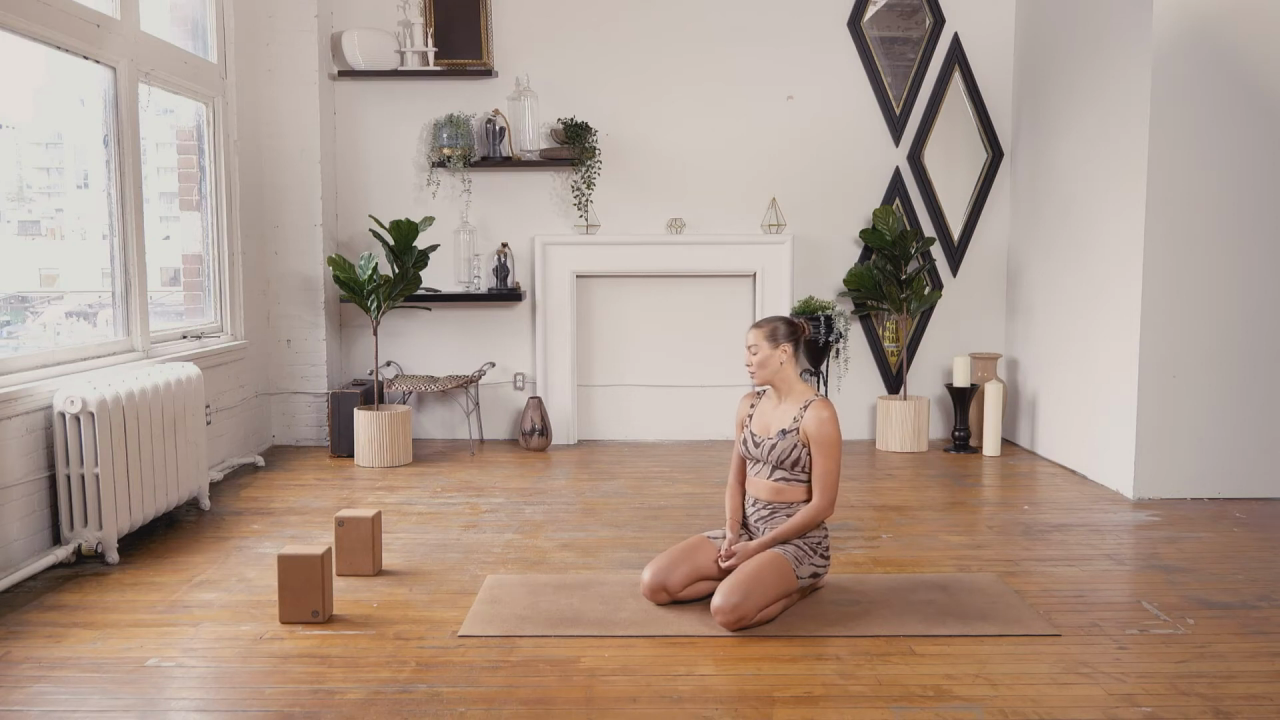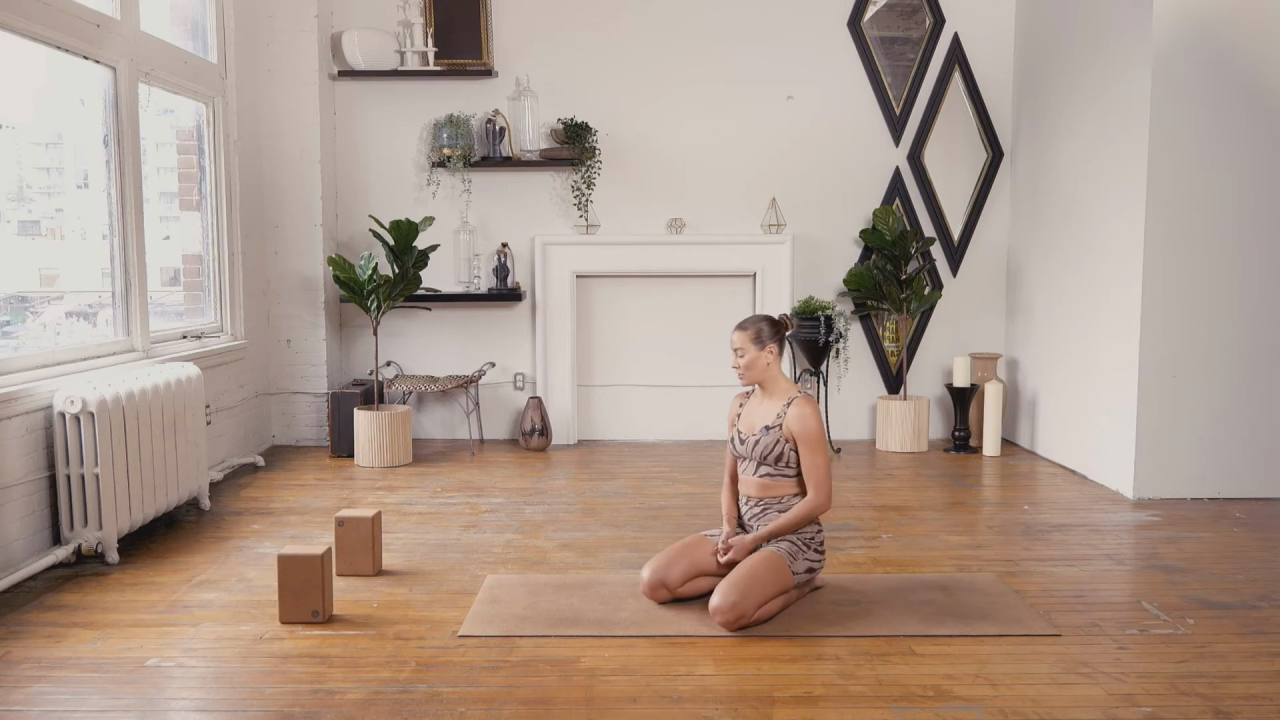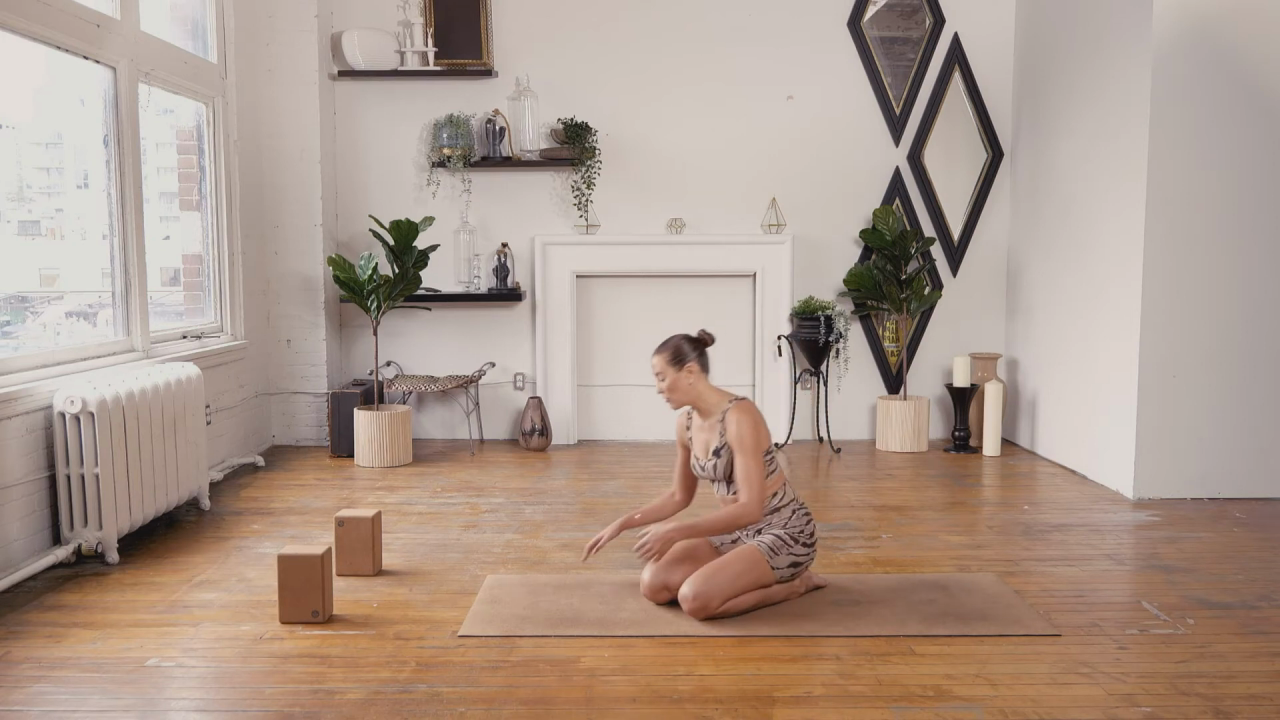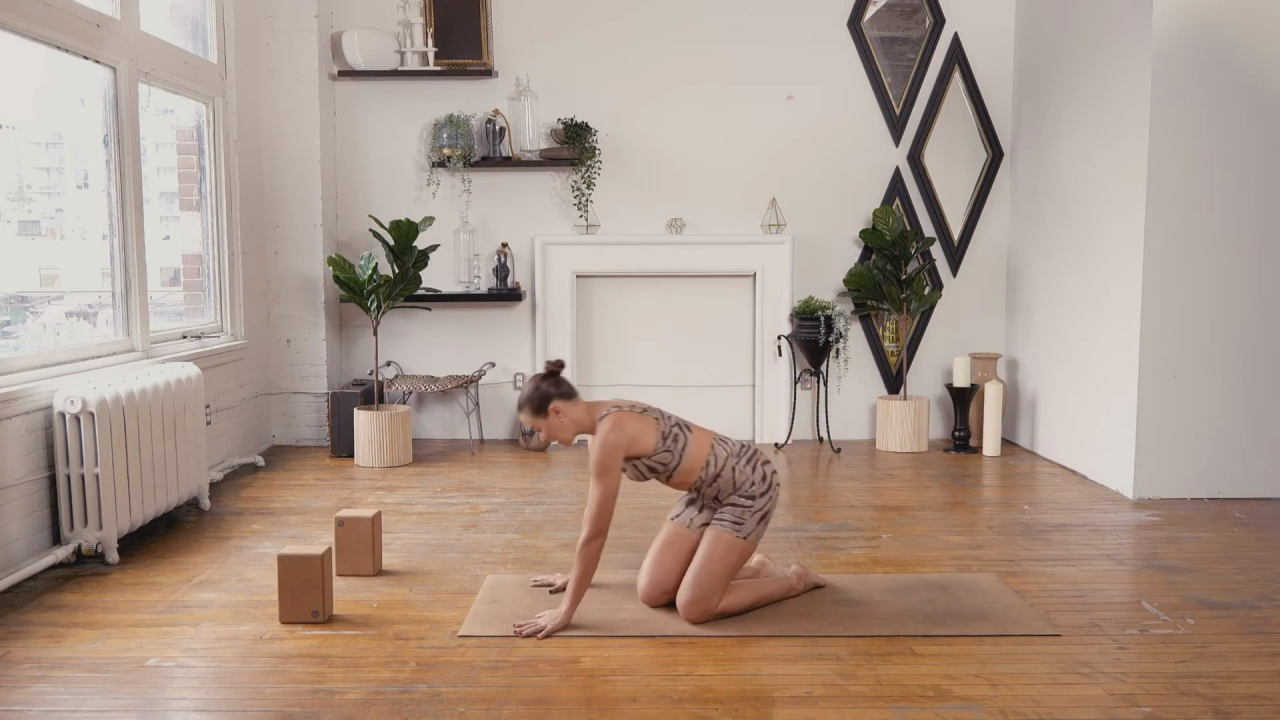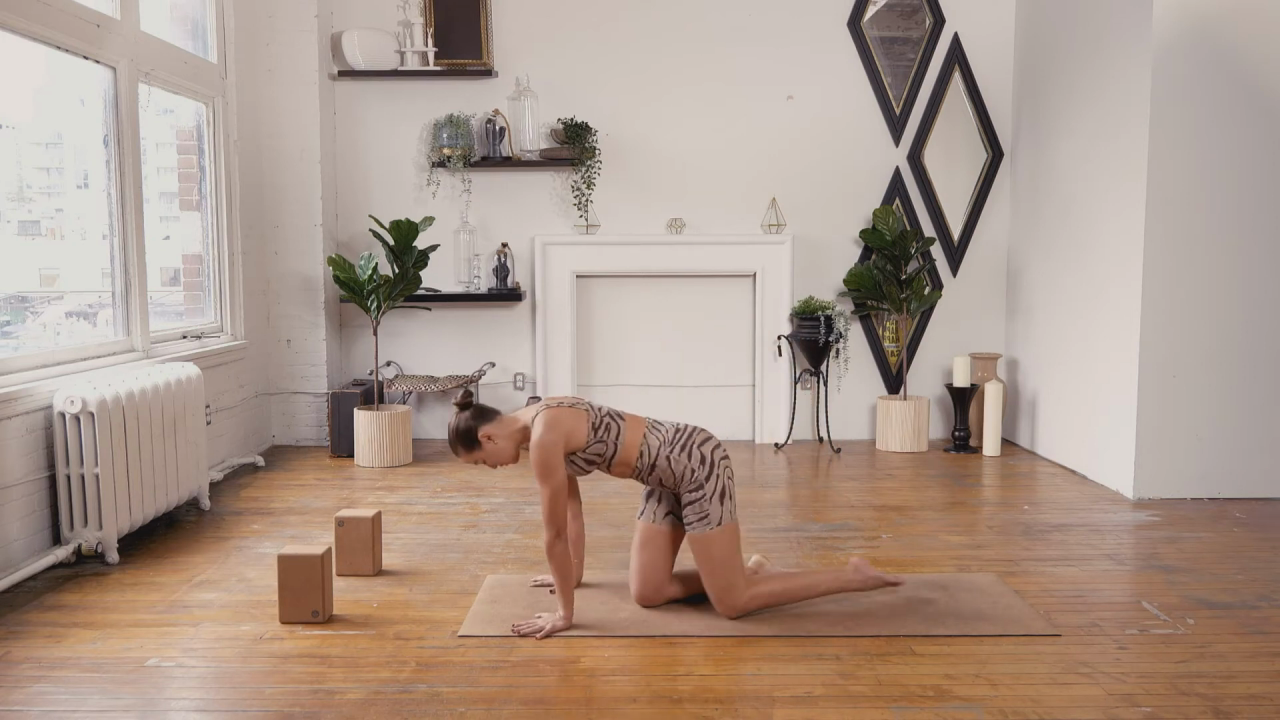
dt=0.5s
person 1, frame 1
left shoulder: (818, 413)
right shoulder: (749, 404)
left elbow: (822, 505)
left wrist: (756, 547)
right wrist: (732, 532)
left hip: (797, 539)
right hip: (747, 527)
left knee: (727, 609)
right knee: (654, 584)
left ankle: (800, 584)
right ankle: (753, 578)
person 1, frame 2
left shoulder: (801, 410)
right shoulder: (740, 404)
left elbow: (820, 499)
left wrist: (753, 540)
right wrist: (729, 527)
left hip: (792, 537)
right hip: (744, 528)
left knee: (726, 611)
right knee: (653, 582)
left ankle: (798, 583)
right ankle: (748, 577)
person 1, frame 3
left shoulder: (740, 417)
right shoulder: (686, 423)
left elbow: (751, 509)
right elbow: (679, 496)
left wrist: (676, 531)
right wrist: (620, 524)
left hip: (784, 532)
right hip: (739, 532)
left knee: (695, 599)
right knee: (653, 585)
left ankle: (794, 583)
right ankle: (754, 576)
person 1, frame 4
left shoulder: (610, 434)
right shoulder: (603, 420)
left elbow: (595, 532)
right elbow: (595, 515)
left wrist: (566, 610)
right wrist: (575, 576)
left hip: (747, 484)
right hip: (709, 489)
left knee: (693, 608)
right knee: (652, 593)
left ankle: (795, 580)
right ankle: (754, 569)
person 1, frame 5
left shoulder: (543, 436)
right shoulder: (543, 423)
left elbow: (556, 534)
right elbow: (572, 509)
left wrist: (565, 612)
right wrist: (571, 576)
left hip: (697, 466)
right hip: (671, 474)
left knee: (732, 603)
right knee: (646, 594)
left ankle: (853, 576)
right ankle: (749, 570)
